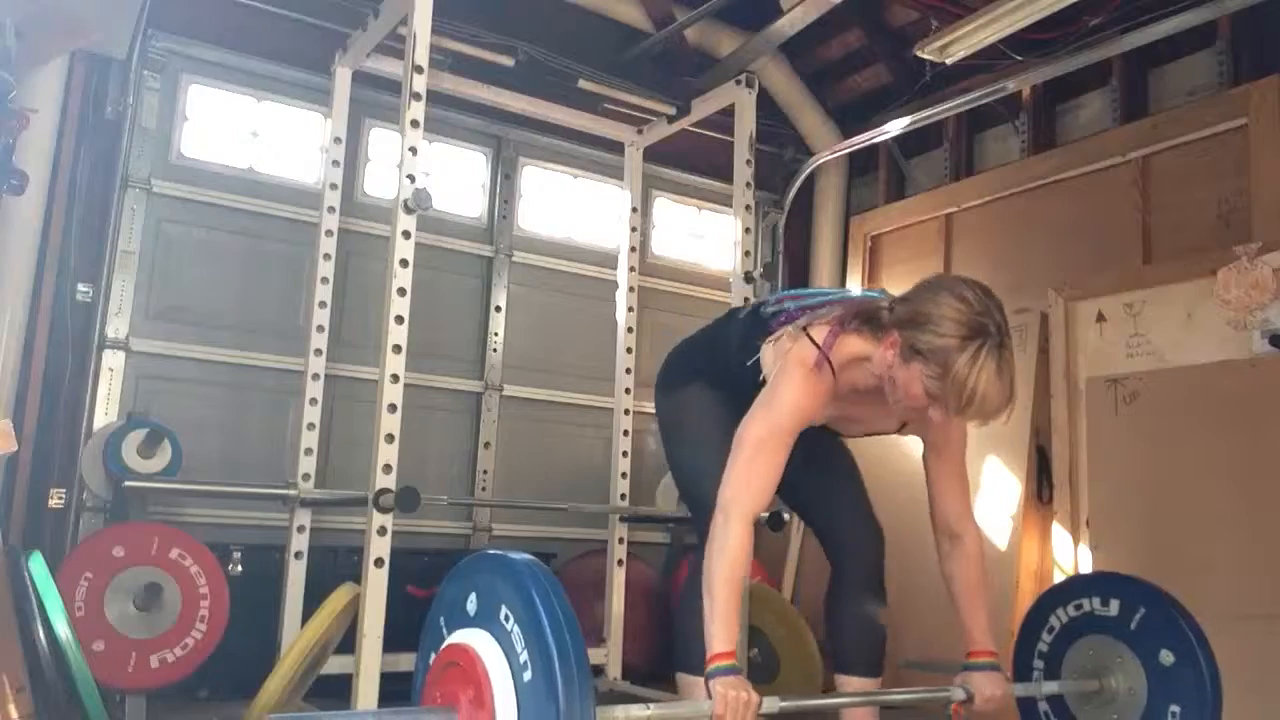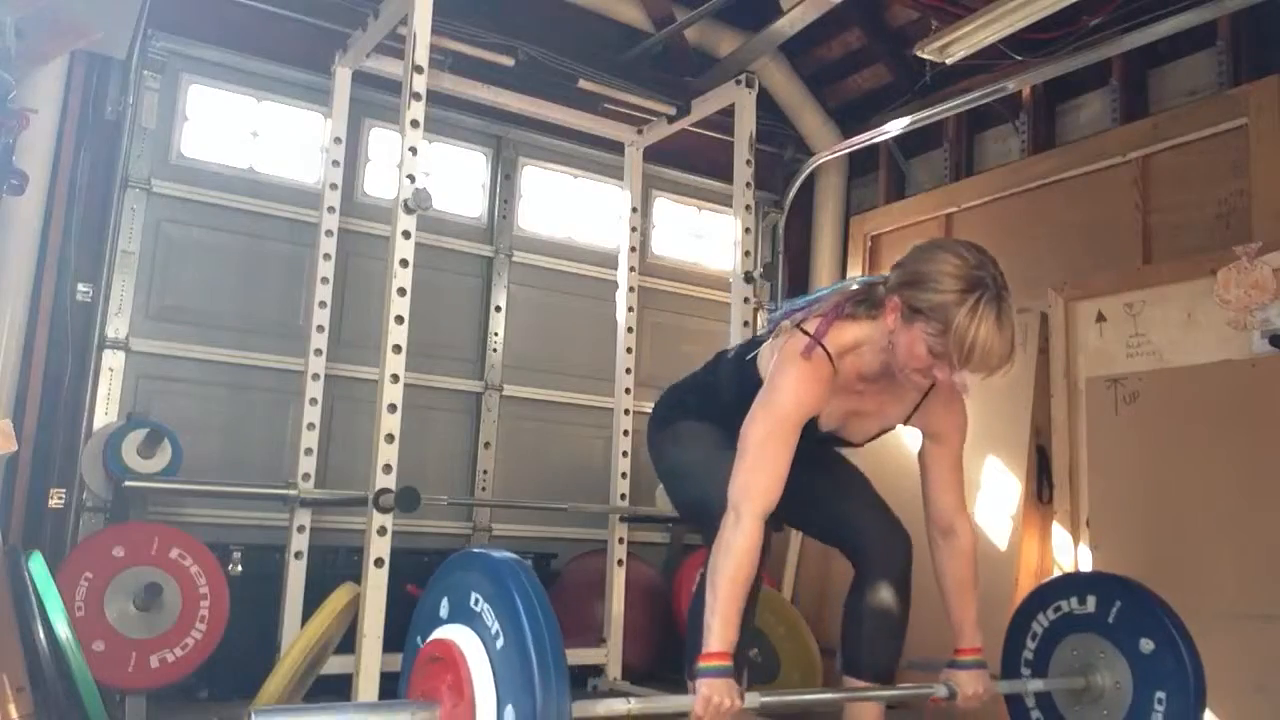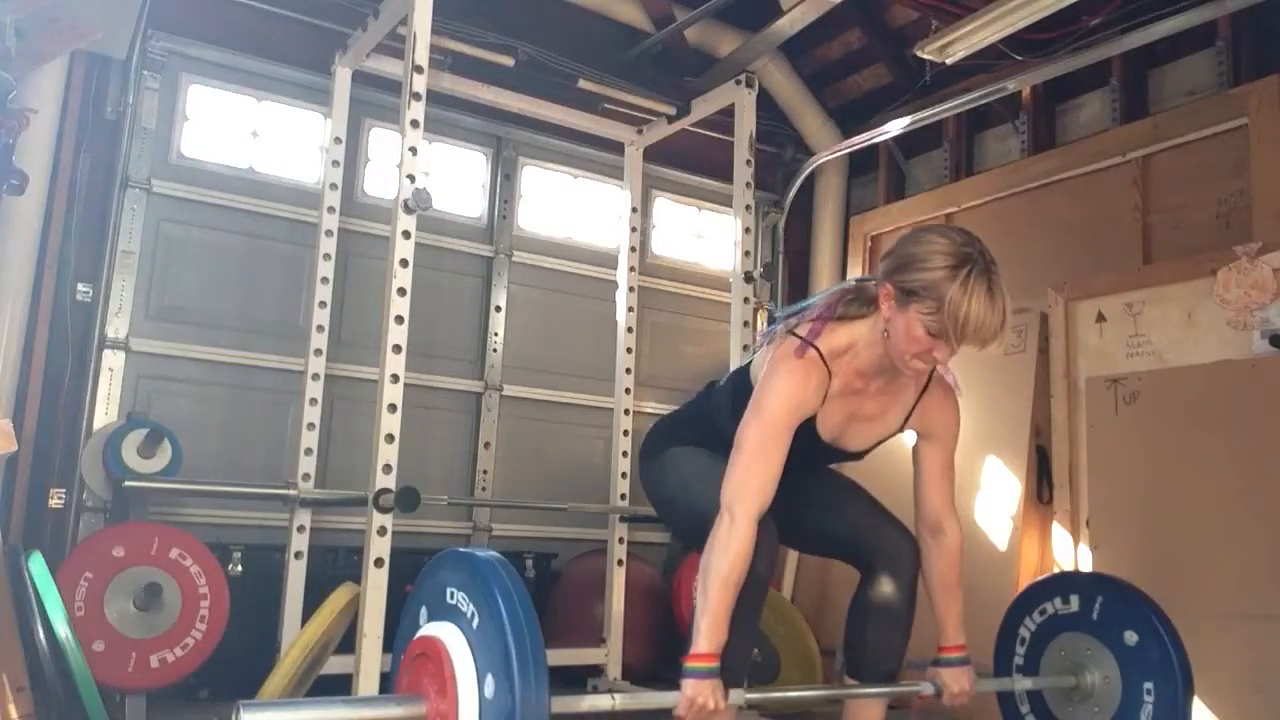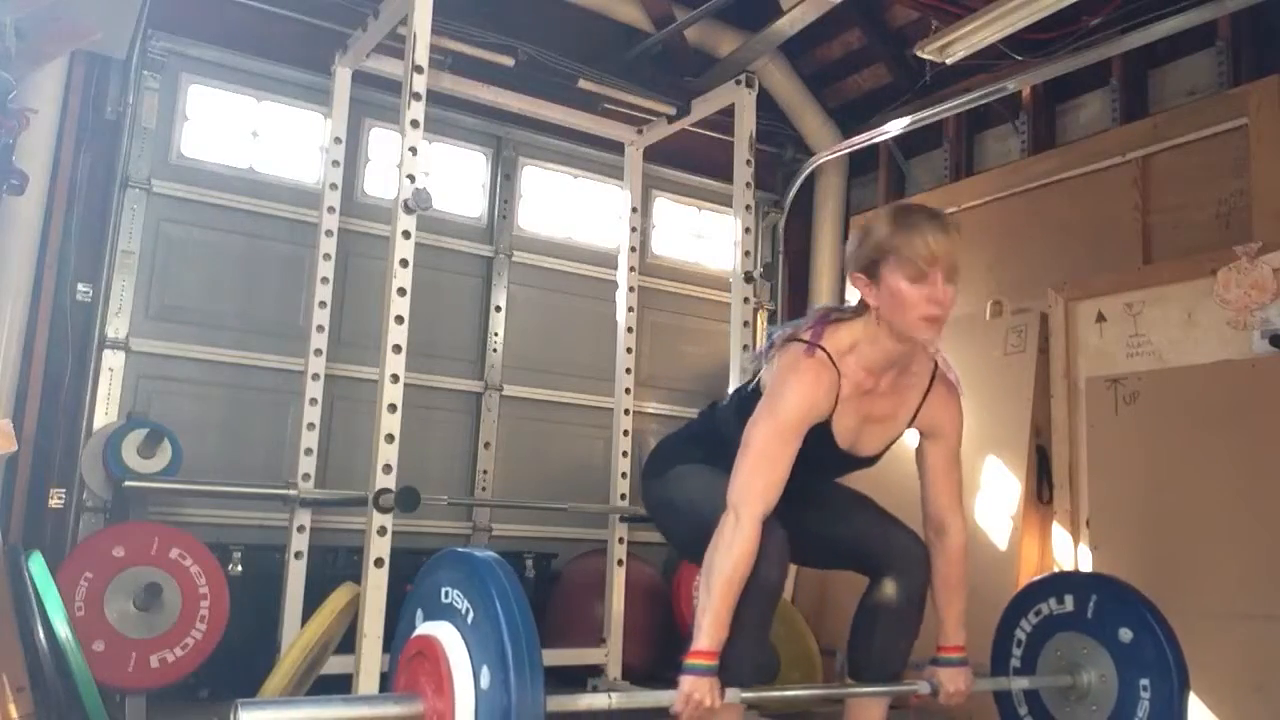
dt=0.4s
person 1, frame 1
left shoulder: (931, 393)
right shoulder: (811, 368)
left elbow: (956, 533)
right elbow: (734, 513)
left wrist: (982, 657)
right wrist: (722, 666)
right hip: (701, 386)
left knee: (859, 542)
right knee: (721, 526)
person 1, frame 2
left shoulder: (939, 401)
right shoulder: (811, 360)
left elbow: (950, 526)
right elbow: (746, 512)
left wrist: (968, 654)
right wrist: (714, 664)
left hip: (799, 445)
right hip: (696, 426)
left knee: (886, 549)
right knee: (747, 537)
person 1, frame 3
left shoulder: (933, 400)
right shoulder: (804, 363)
left elbow: (939, 528)
right elbow: (738, 515)
left wrist: (953, 652)
right wrist: (701, 662)
left hip: (791, 471)
right hip: (688, 453)
left knee: (895, 553)
right knee: (752, 544)
person 1, frame 4
left shoulder: (937, 396)
right shoulder: (811, 369)
left elbow: (946, 526)
right elbow: (744, 517)
left wrist: (952, 651)
right wrist: (701, 661)
left hip: (793, 487)
right hip: (691, 472)
left knee: (904, 557)
right knee: (763, 550)
